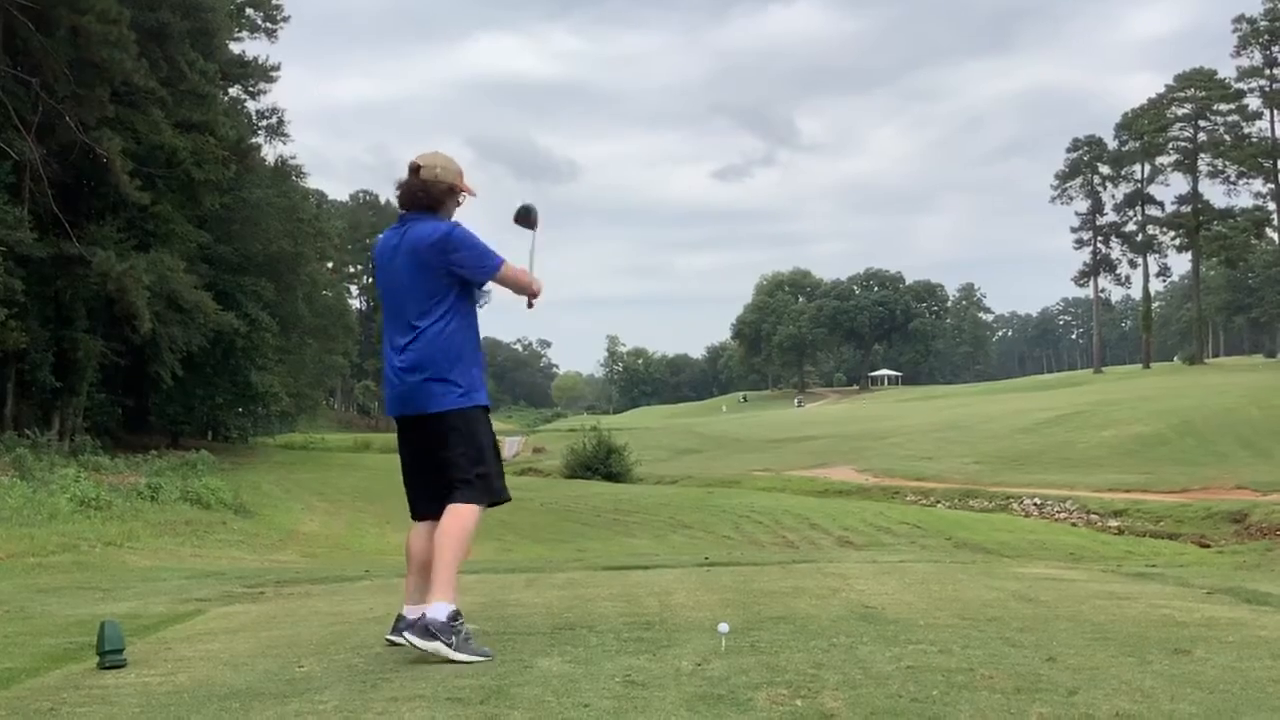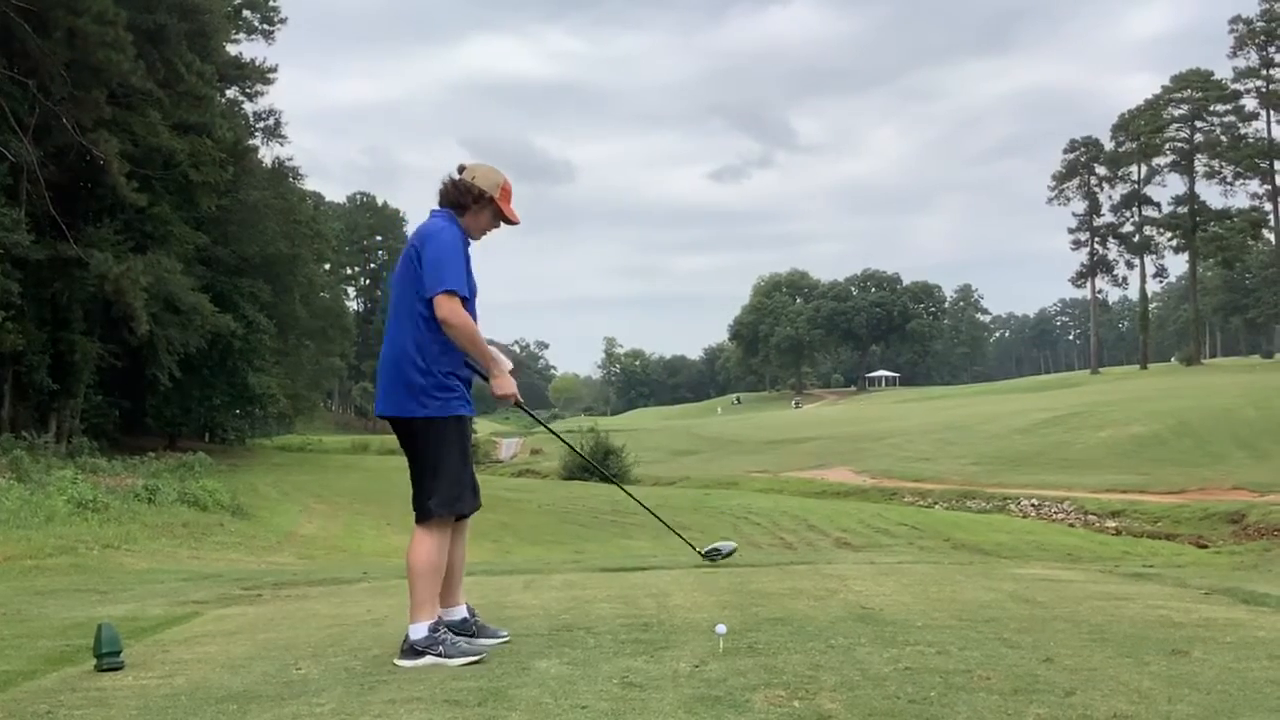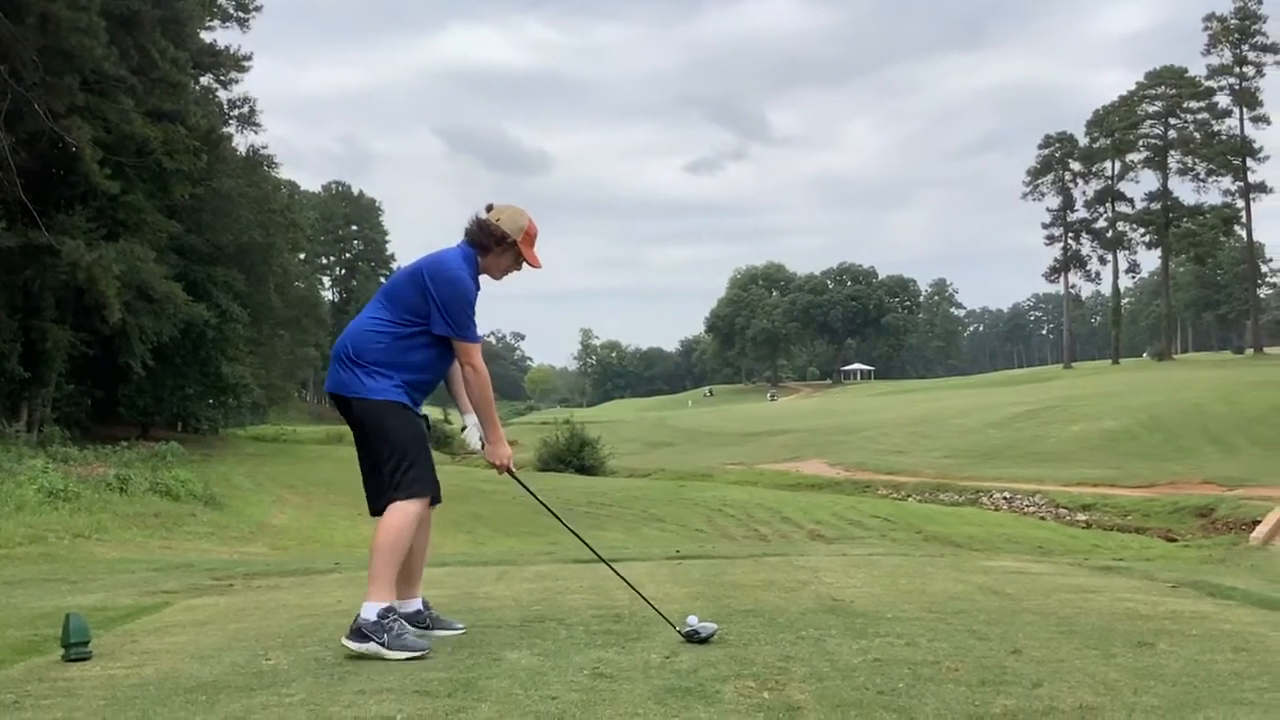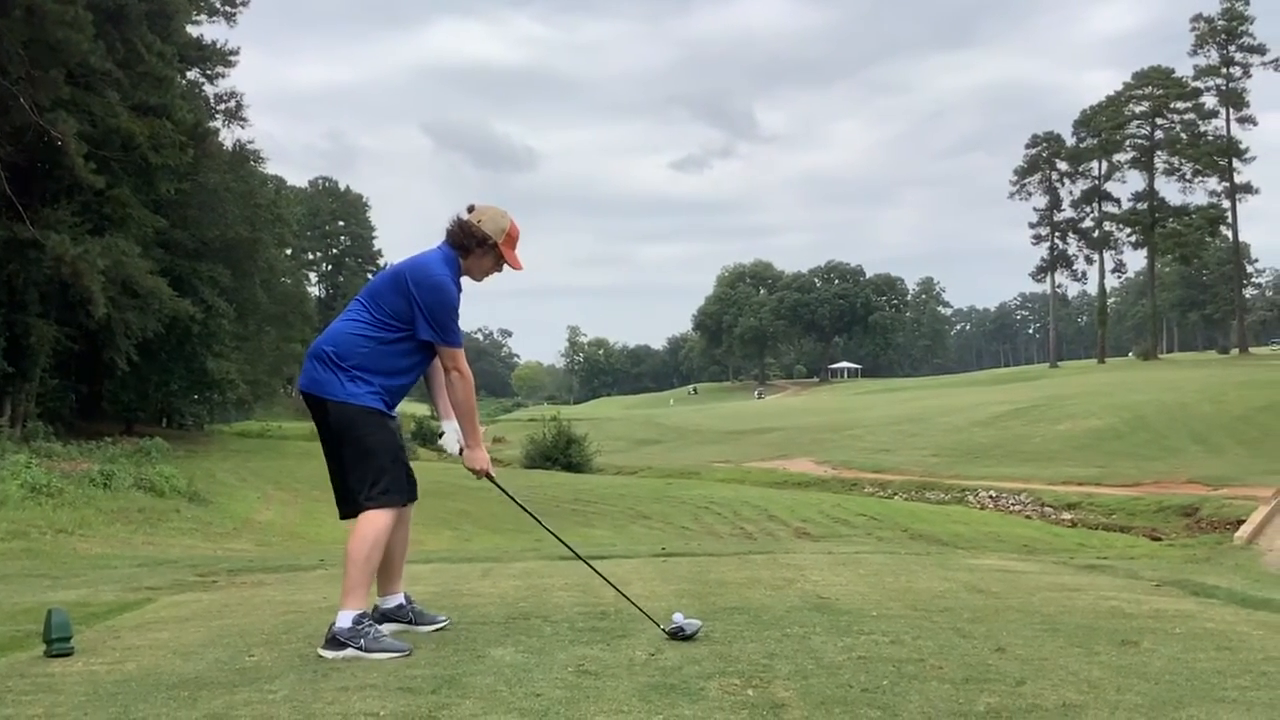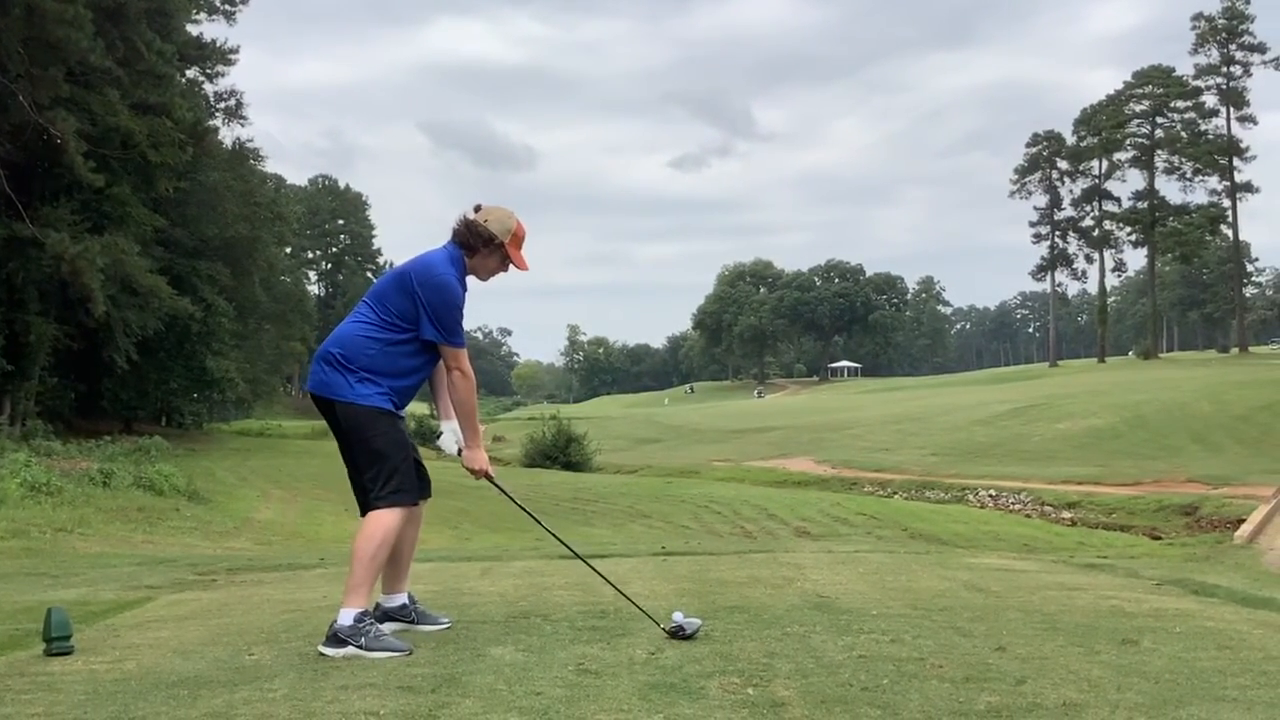
dt=1s
person 1, frame 1
left shoulder: (384, 246)
right shoulder: (447, 237)
right elbow: (518, 280)
left wrist: (469, 287)
right wrist: (533, 286)
left hip: (406, 393)
right hip: (451, 389)
left knee: (427, 506)
right knee: (469, 495)
left ankle: (413, 614)
right ankle: (436, 615)
person 1, frame 2
left shoulder: (440, 235)
right shoulder: (442, 233)
right elbow: (448, 313)
left wrist: (484, 354)
right wrist: (494, 370)
left hip: (435, 390)
right hip: (428, 393)
left knee: (459, 508)
right knee: (437, 512)
left ankle: (453, 615)
right ankle: (422, 636)
person 1, frame 3
left shoulder: (455, 270)
right shoulder: (452, 274)
left elbow: (453, 360)
right elbow: (473, 366)
left wrist: (471, 421)
right wrist: (495, 438)
left hip: (384, 384)
right hip: (369, 380)
left knee: (420, 496)
right knee: (410, 493)
left ankle: (408, 607)
right ankle: (374, 617)
person 1, frame 4
left shoulder: (436, 270)
right shoulder: (435, 279)
left elbow: (435, 360)
right elbow: (457, 370)
left wrist: (449, 425)
right wrist: (474, 443)
left hip: (353, 386)
right hip: (345, 384)
left knee: (400, 495)
right knee: (382, 499)
left ankle: (391, 604)
right ankle: (348, 626)
person 1, frame 5
left shoulder: (441, 270)
right shoulder: (441, 278)
left elbow: (438, 362)
right elbow: (458, 370)
left wrist: (448, 425)
right wrist: (473, 444)
left hip: (356, 386)
right hip: (353, 385)
left knee: (412, 492)
right knee: (392, 498)
left ankle: (394, 603)
right ankle: (349, 624)
